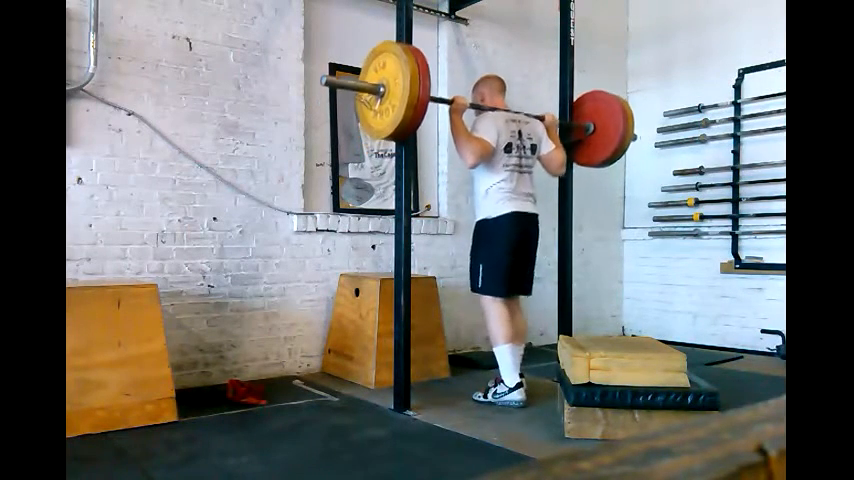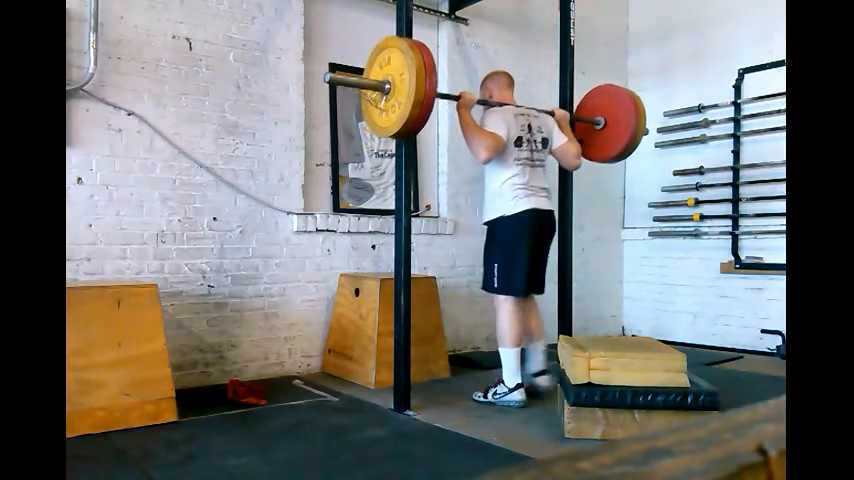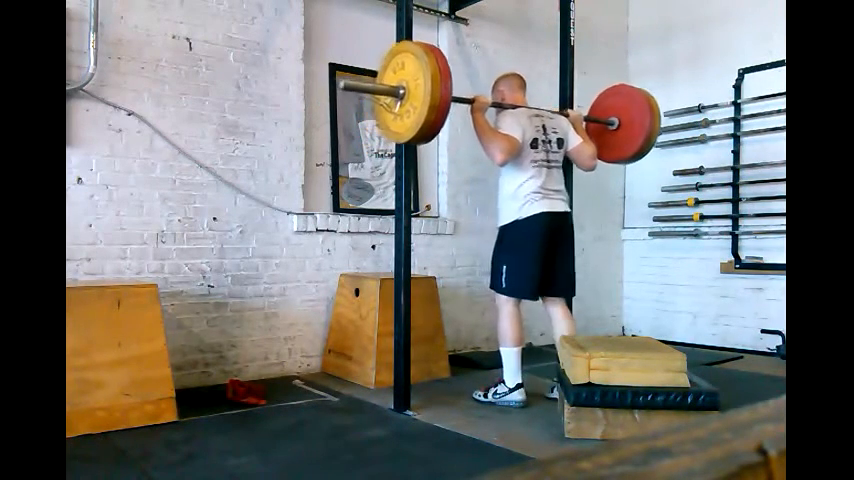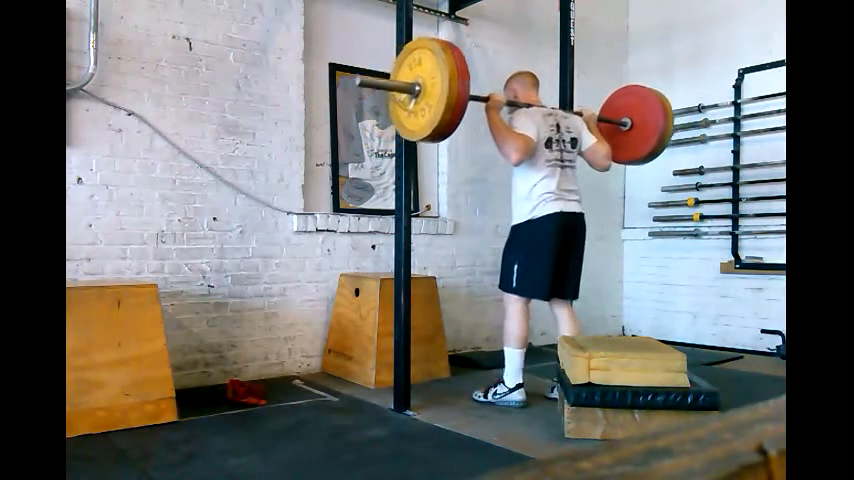
dt=0.4s
person 1, frame 1
left shoulder: (489, 120)
right shoulder: (532, 124)
left elbow: (472, 156)
right elbow: (558, 166)
left wrist: (456, 114)
right wrist: (551, 129)
left hip: (498, 219)
right hip: (527, 219)
left knee: (492, 299)
right knee: (511, 299)
left ankle: (510, 385)
right ankle: (513, 376)
person 1, frame 2
left shoulder: (497, 114)
right shoulder: (543, 119)
left elbow: (484, 151)
right elbow: (573, 159)
left wrist: (464, 109)
right wrist: (563, 123)
left hip: (512, 216)
right hip: (542, 214)
left knee: (506, 299)
right knee: (525, 297)
left ankle: (511, 386)
right ankle: (537, 371)
person 1, frame 3
left shoulder: (511, 117)
right shoulder: (558, 121)
left elbow: (501, 154)
right elbow: (589, 160)
left wrist: (478, 114)
right wrist: (578, 125)
left hip: (526, 219)
right hip: (559, 217)
left knee: (507, 300)
right knee: (555, 300)
left ankle: (511, 386)
person 1, frame 4
left shoulder: (525, 116)
right shoulder: (571, 120)
left elbow: (516, 153)
right elbow: (604, 161)
left wrist: (492, 112)
right wrist: (592, 124)
left hip: (539, 219)
right hip: (572, 218)
left knee: (515, 299)
right knee: (561, 302)
left ankle: (511, 386)
